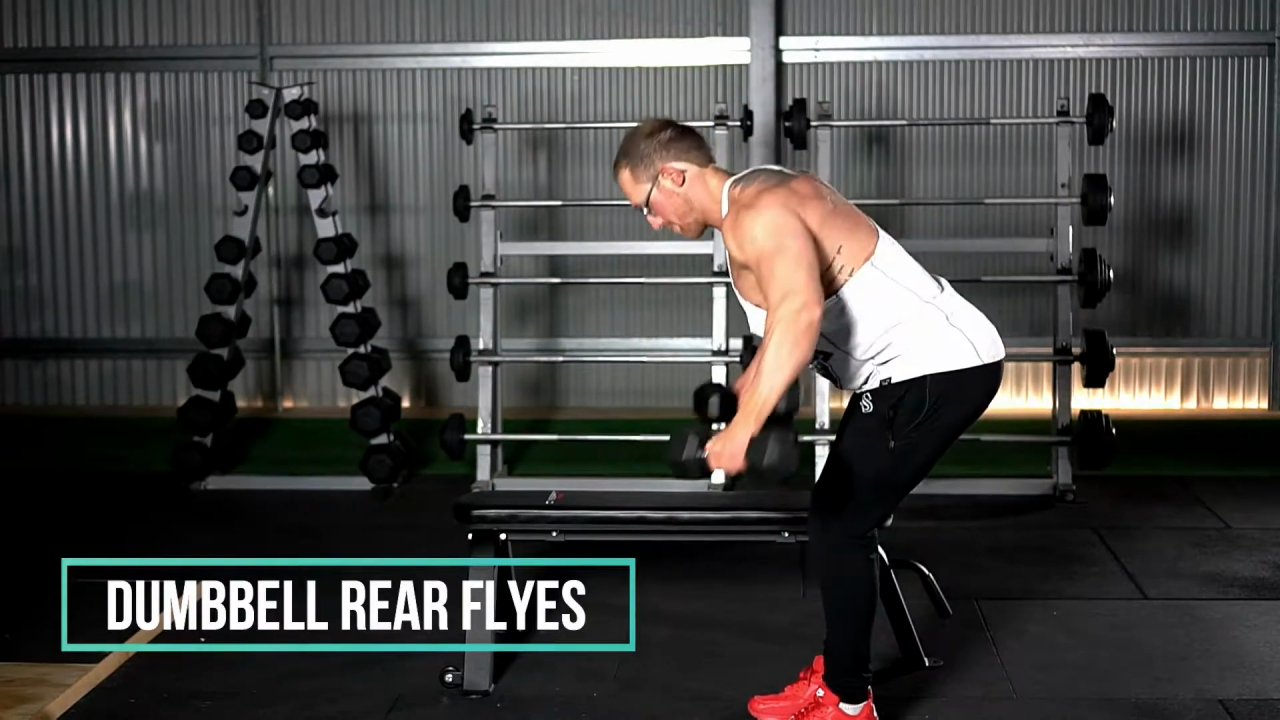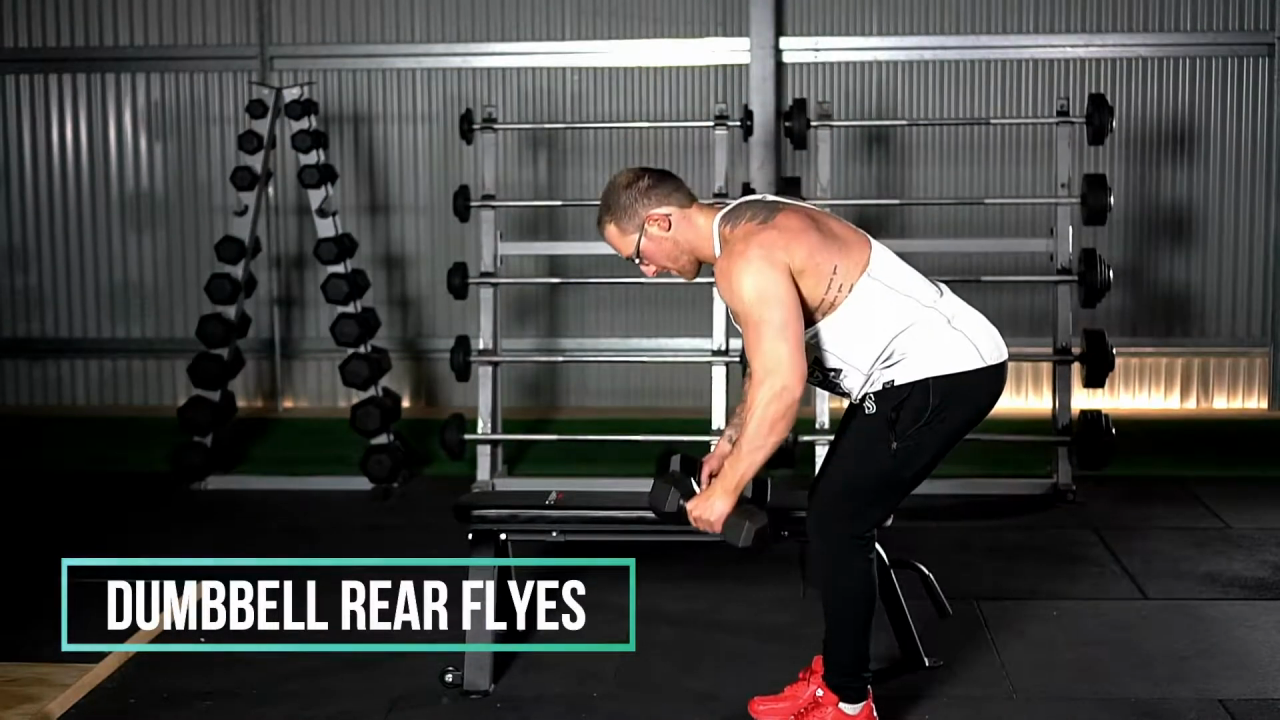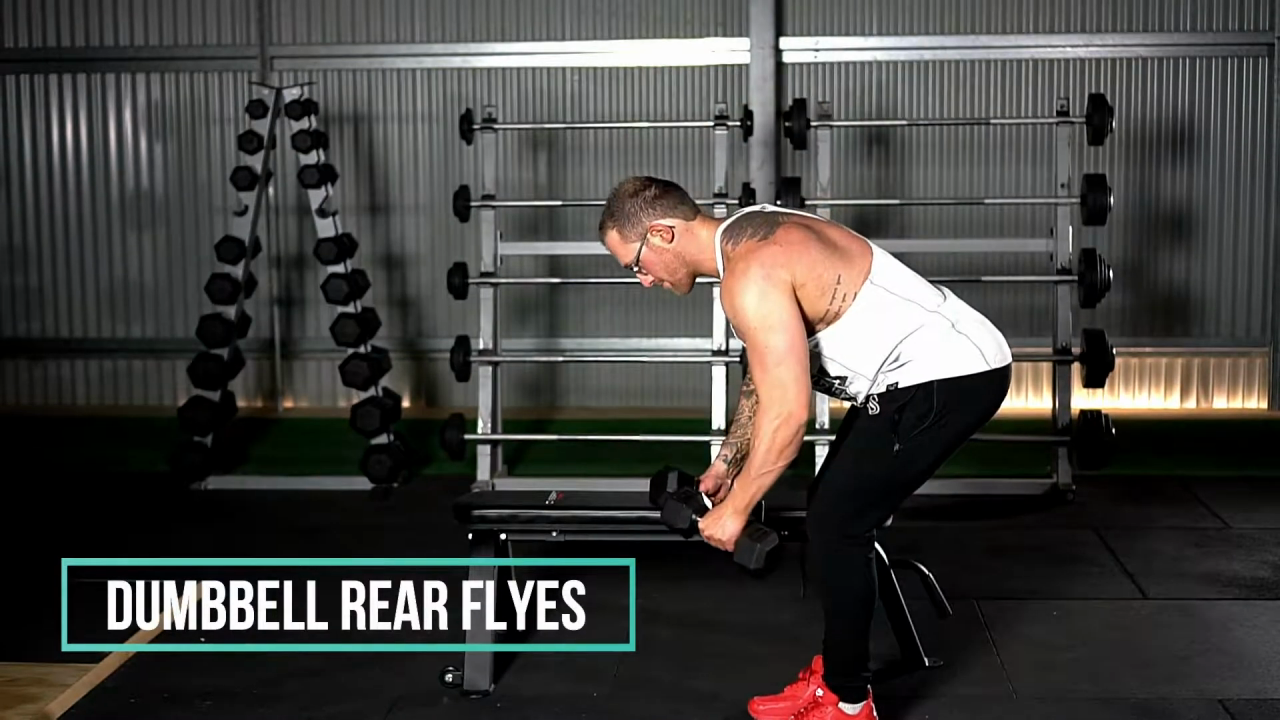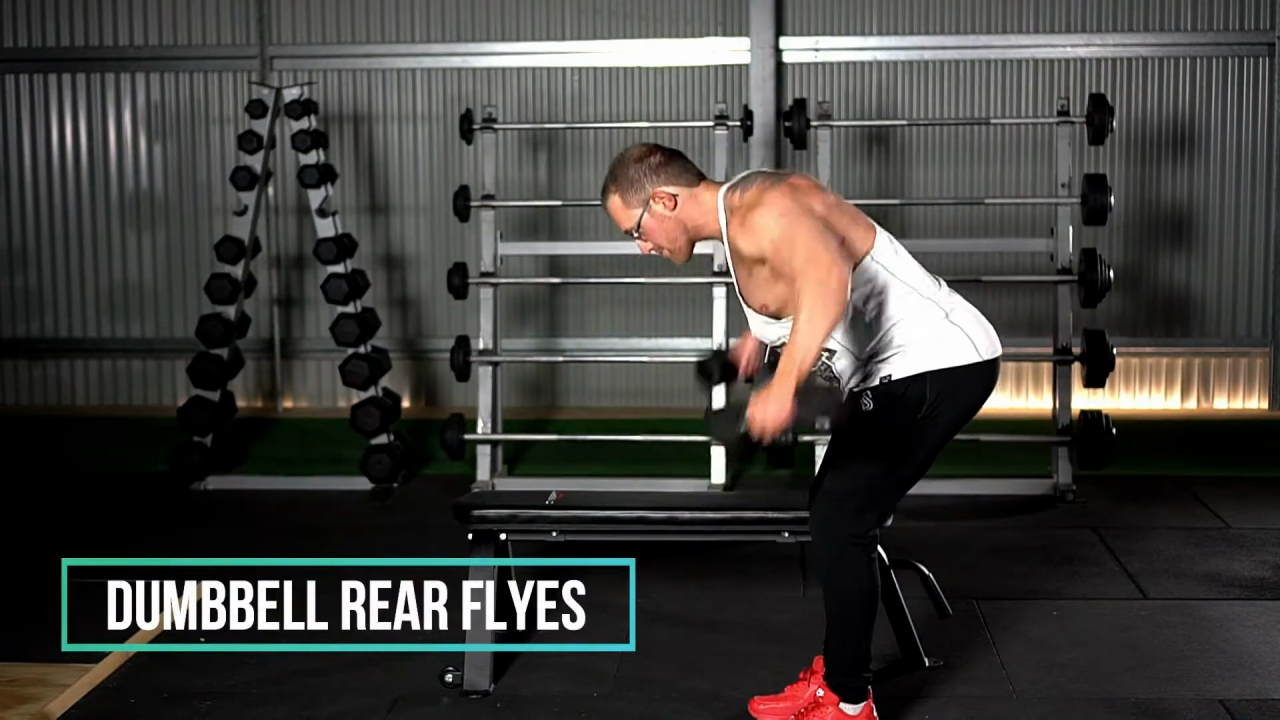
dt=0.5s
person 1, frame 1
left shoulder: (754, 213)
right shoulder: (761, 198)
left elbow: (800, 314)
right elbow: (792, 306)
left wrist: (742, 429)
right wrist: (755, 378)
left hip: (939, 368)
right hip: (927, 359)
left knee: (839, 523)
right knee: (836, 516)
person 1, frame 2
left shoulder: (746, 257)
right shoulder: (749, 230)
left elbow: (783, 387)
right elbow: (774, 361)
left wrist: (725, 491)
right wrist: (731, 441)
left hip: (942, 373)
right hip: (933, 365)
left knee: (836, 524)
right knee: (835, 517)
right ankle: (836, 675)
person 1, frame 3
left shoulder: (751, 275)
right shoulder: (748, 241)
left elbow: (788, 411)
right elbow: (767, 375)
left wrist: (736, 509)
right wrist: (727, 461)
left hip: (948, 376)
right hip: (935, 366)
left knee: (836, 524)
right knee: (833, 516)
right ankle: (837, 676)
person 1, frame 4
left shoulder: (755, 213)
right shoulder: (744, 209)
left elbow: (828, 279)
left wrist: (783, 386)
right wrist: (757, 338)
left hip: (937, 365)
right hip: (914, 362)
left knee: (840, 521)
right knee: (835, 513)
